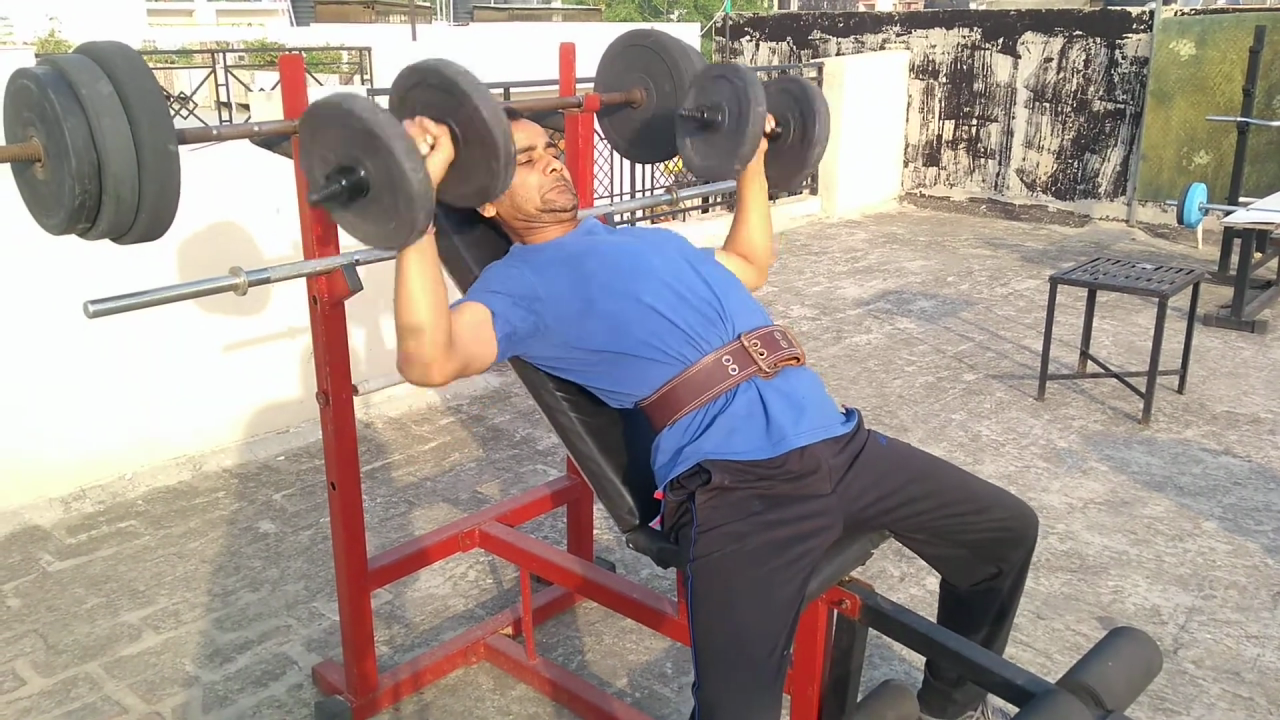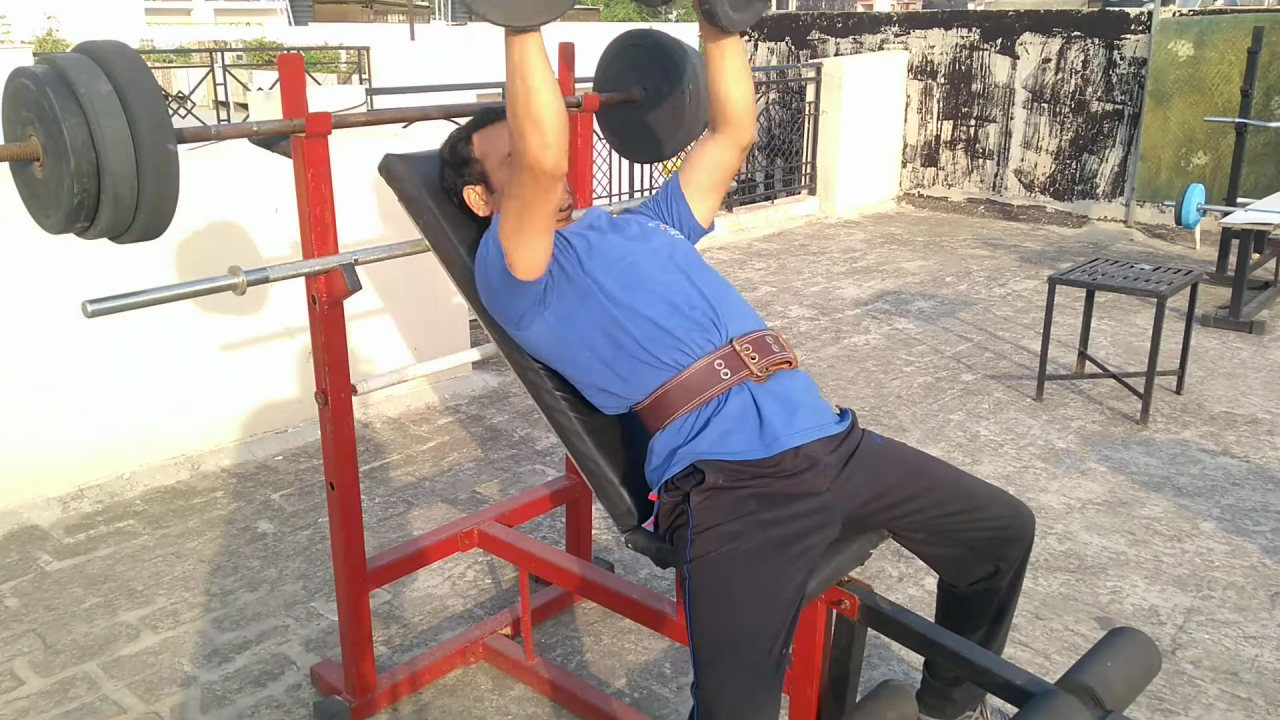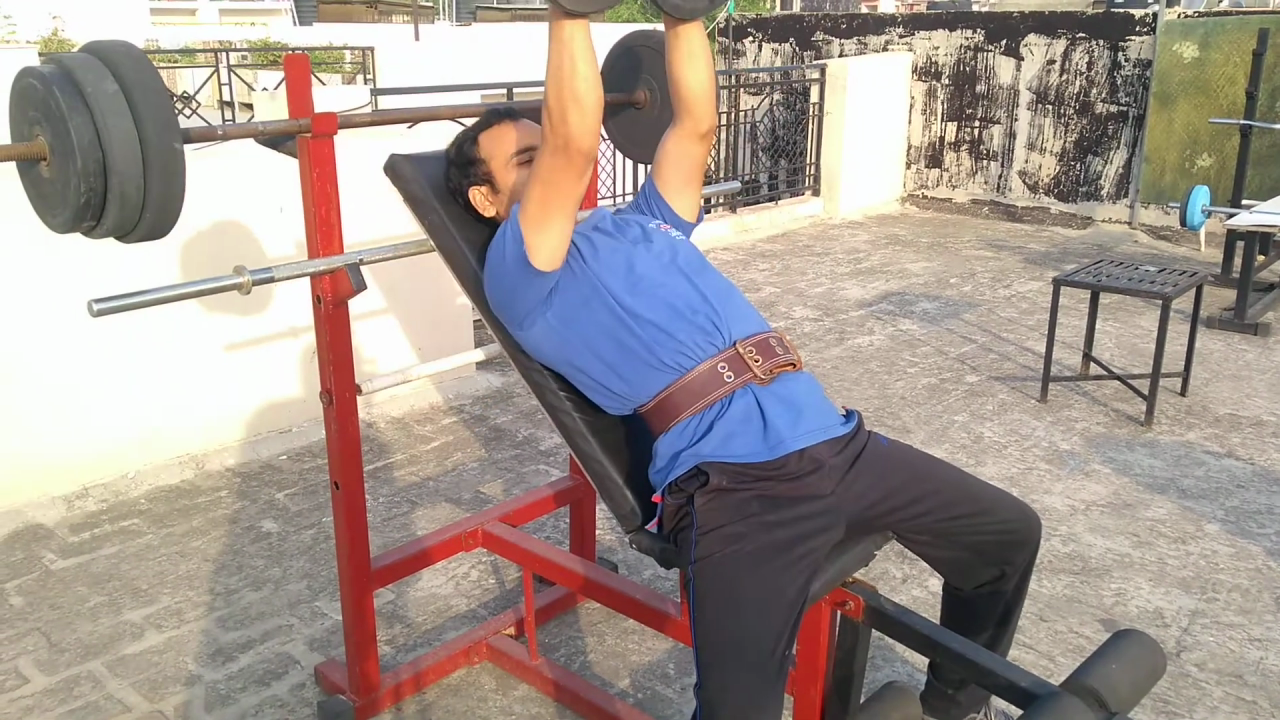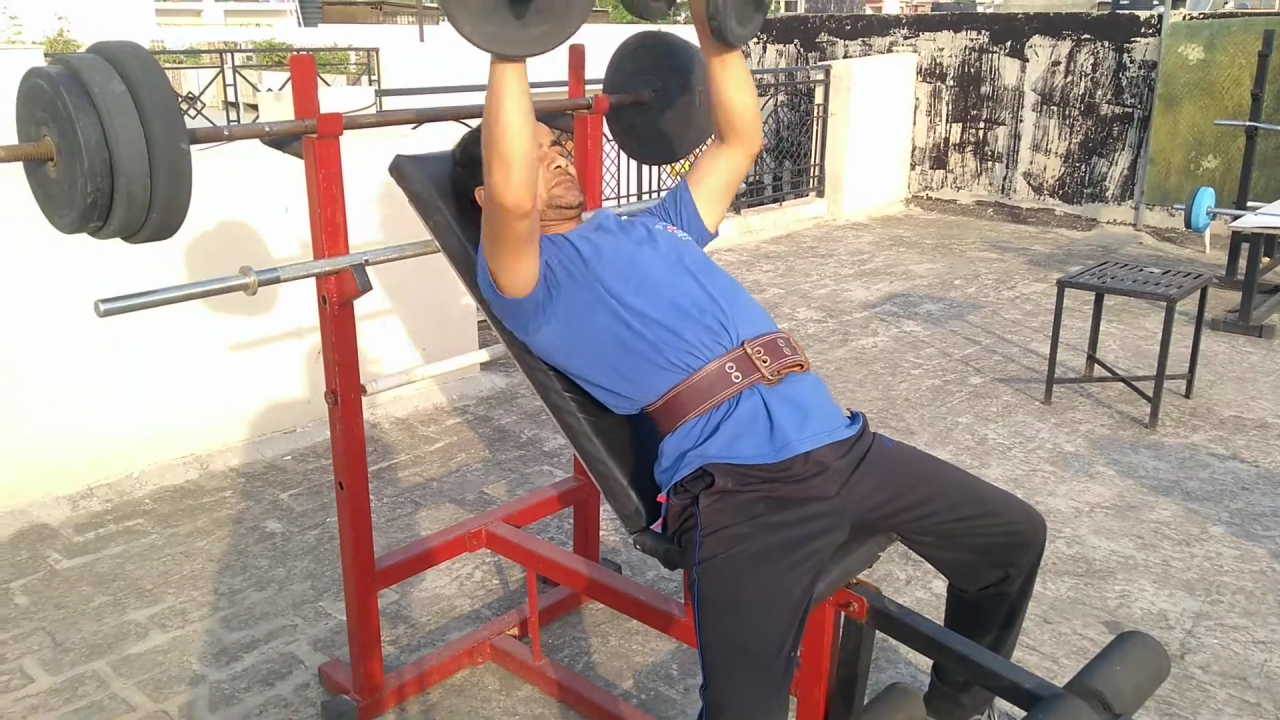
dt=0.3s
person 1, frame 1
left shoulder: (636, 235)
right shoulder: (516, 279)
left elbow: (751, 264)
right elbow: (431, 360)
left wrist: (752, 160)
left hip: (831, 437)
right hip: (728, 475)
left knee: (1004, 533)
person 1, frame 2
left shoulder: (642, 224)
right shoulder: (517, 267)
left elbow: (732, 133)
right elbow: (534, 169)
left wrist: (719, 26)
right wrist: (524, 25)
left hip: (826, 438)
right hip: (729, 481)
left knee: (1003, 530)
person 1, frame 3
left shoulder: (640, 224)
right shoulder: (521, 272)
left elbow: (696, 124)
right elbow: (577, 143)
left wrist: (682, 16)
right wrist: (567, 14)
left hip: (832, 440)
right hip: (732, 483)
left knee: (1011, 532)
person 1, frame 4
left shoulder: (651, 228)
right shoulder: (529, 273)
left elbow: (739, 140)
right elbow: (512, 198)
left hip: (837, 440)
right hip: (739, 485)
left knee: (1015, 536)
